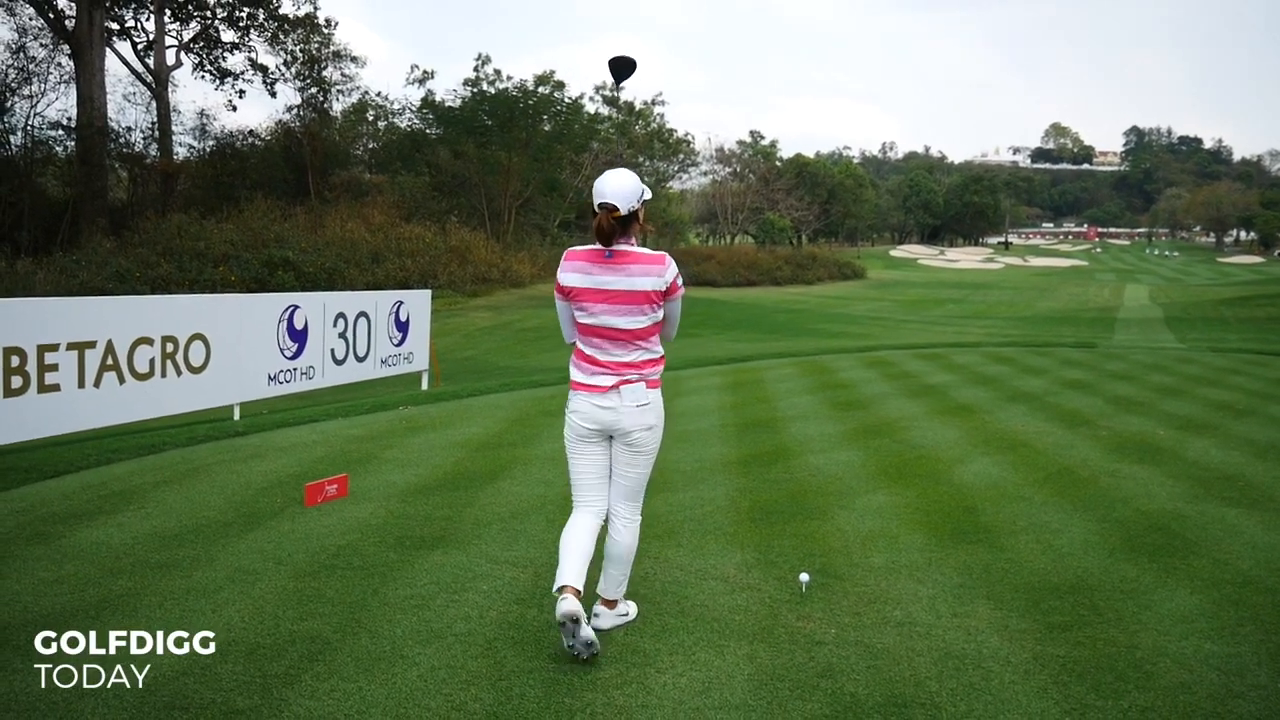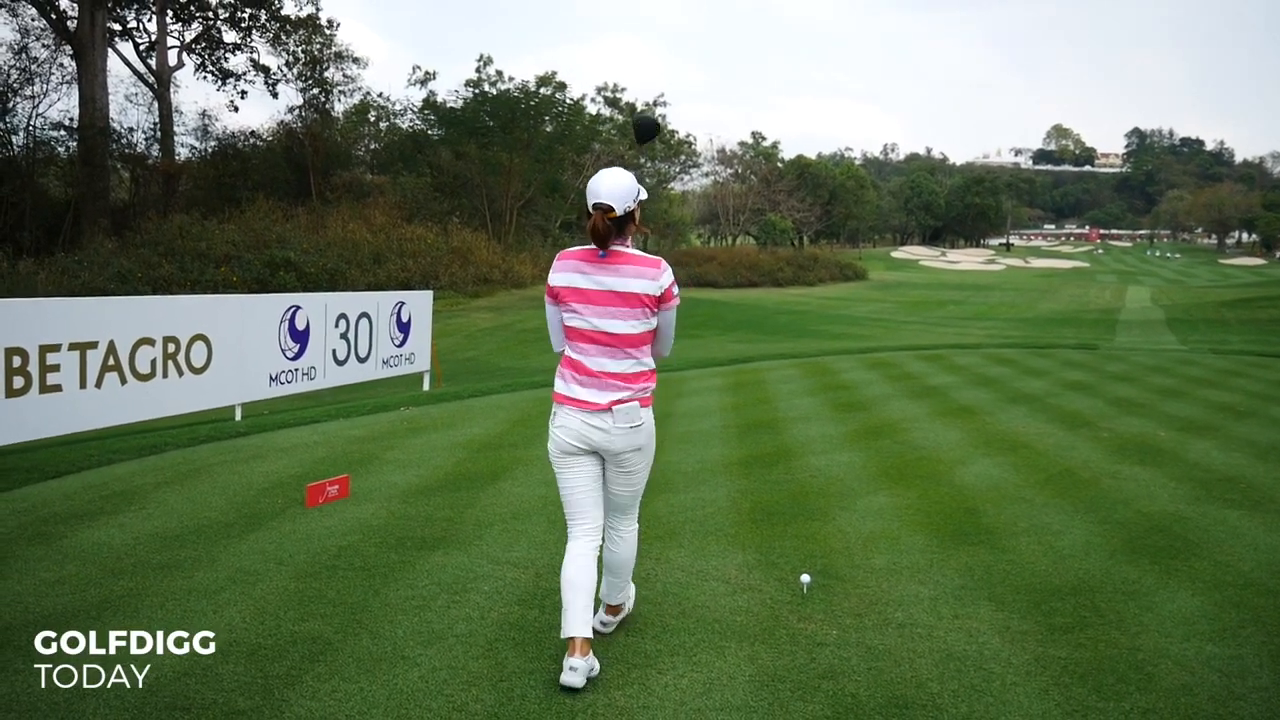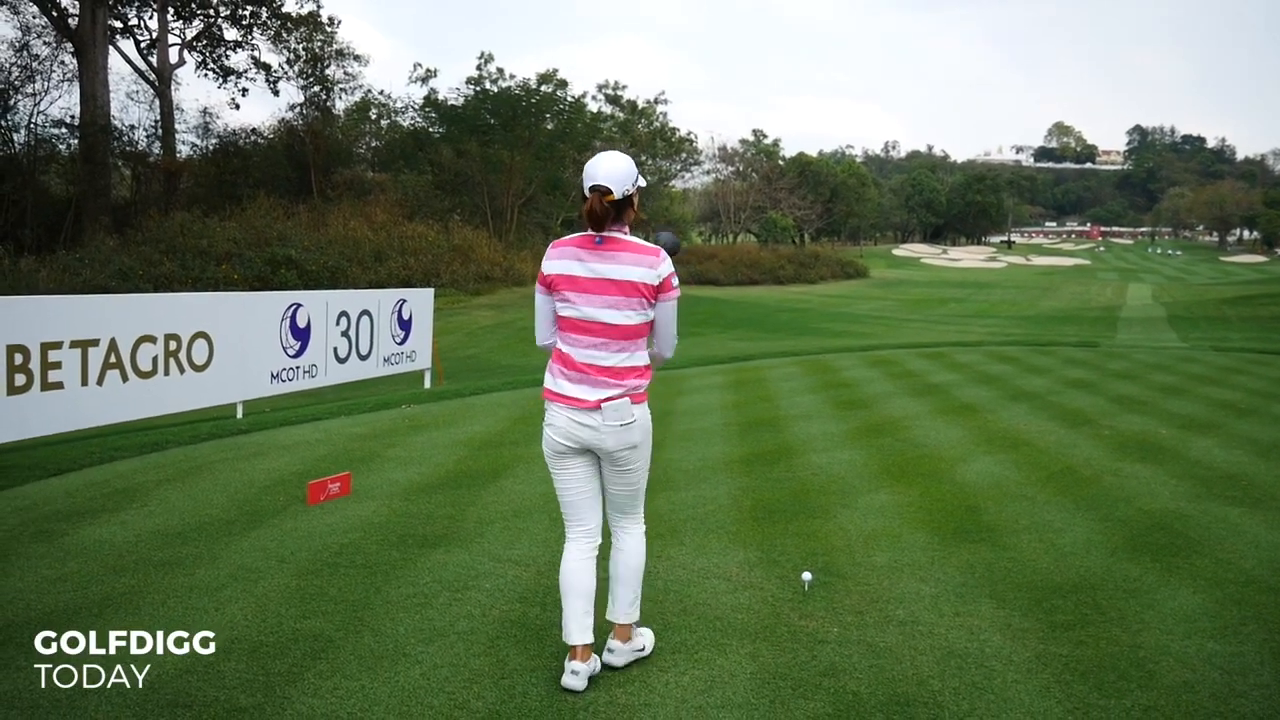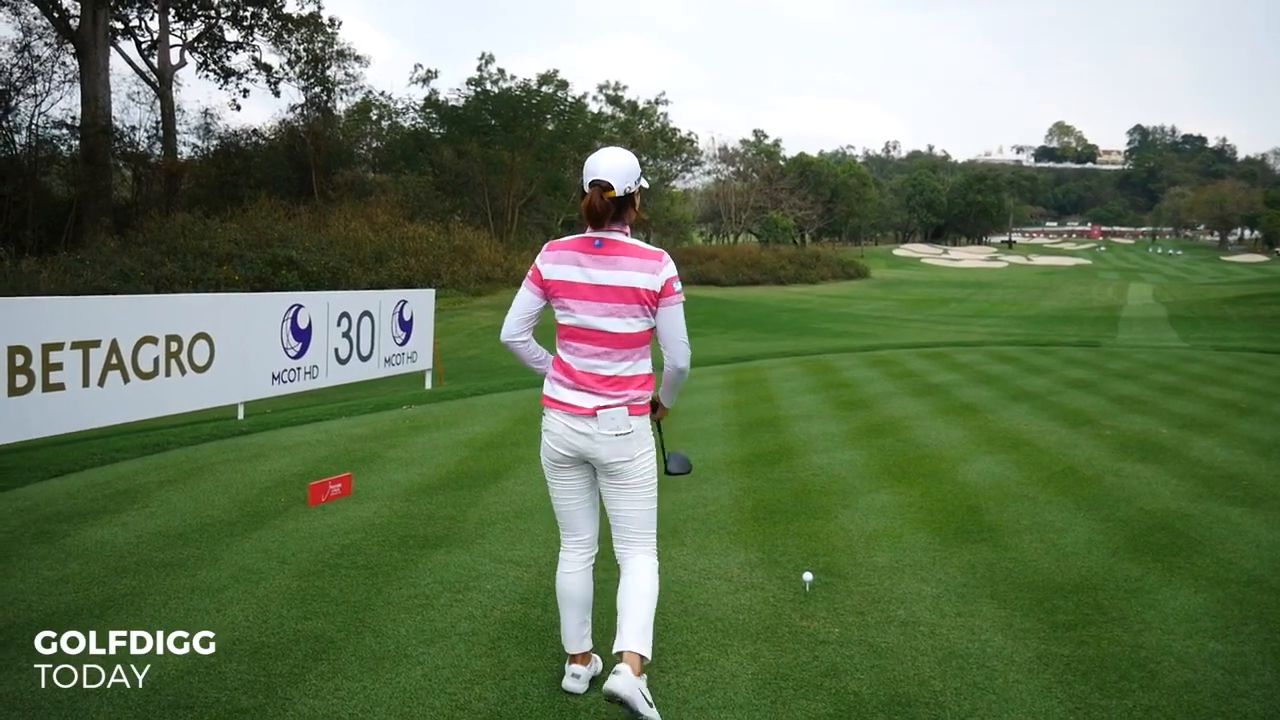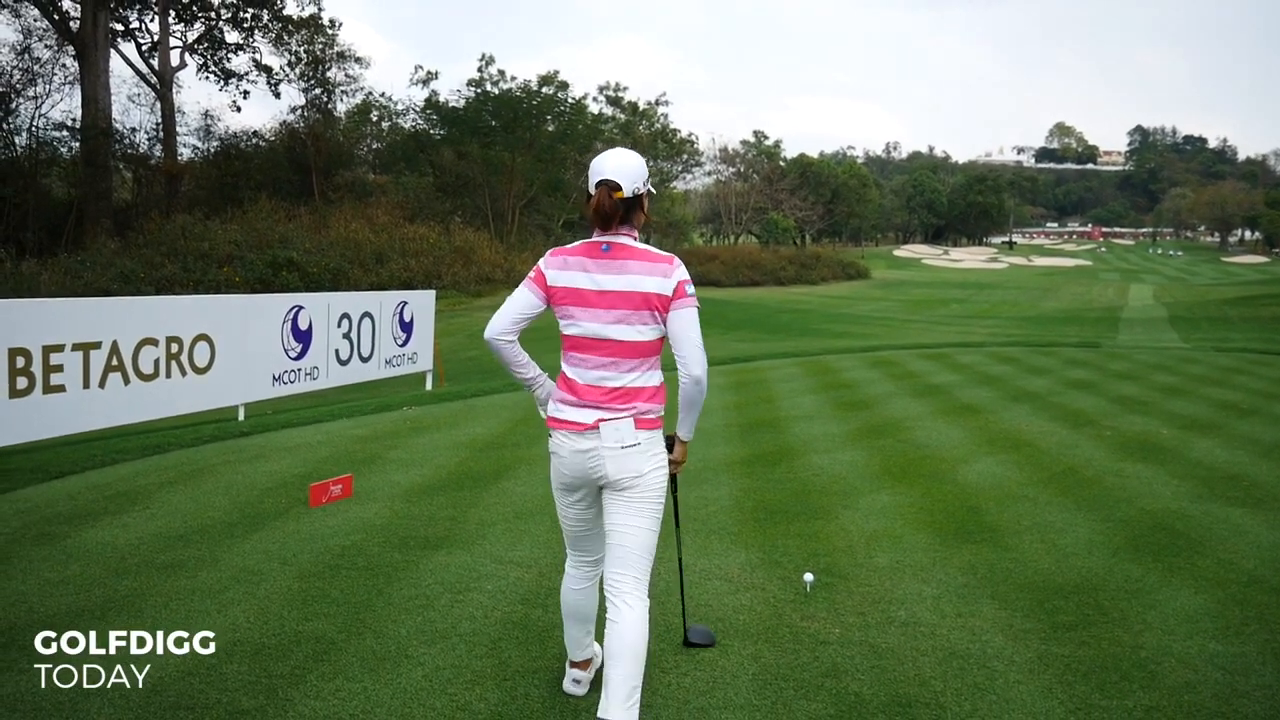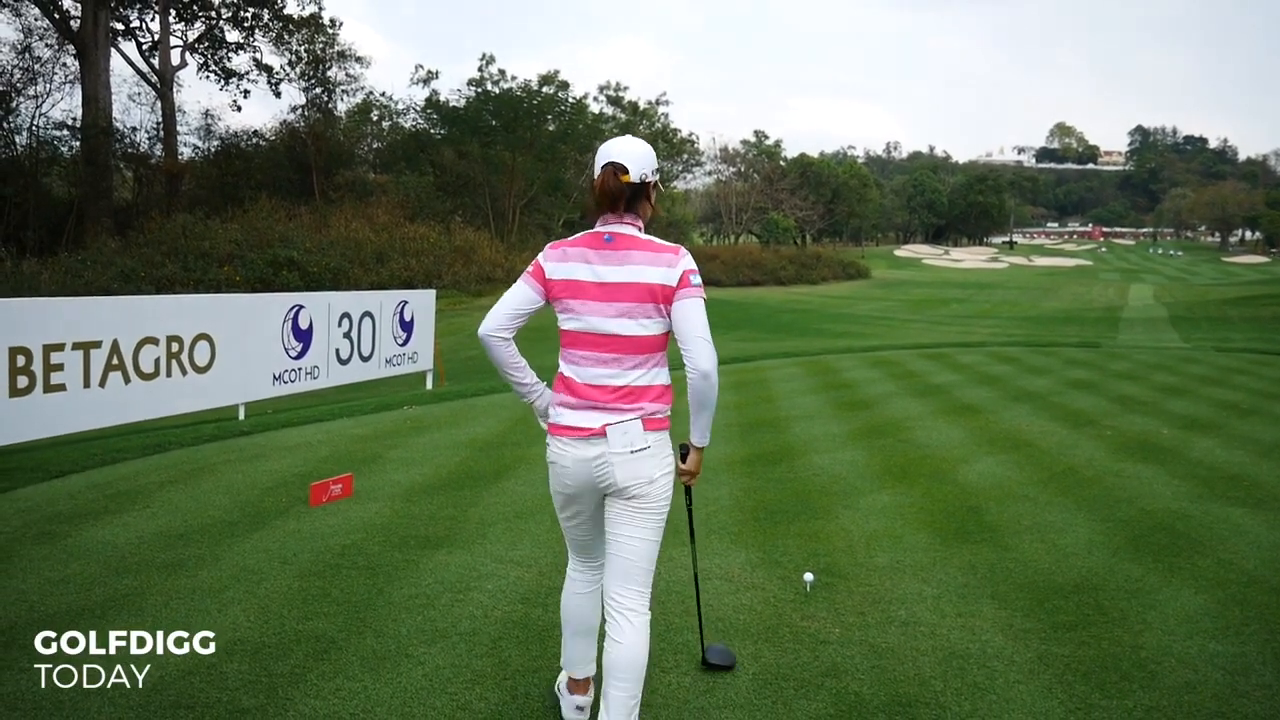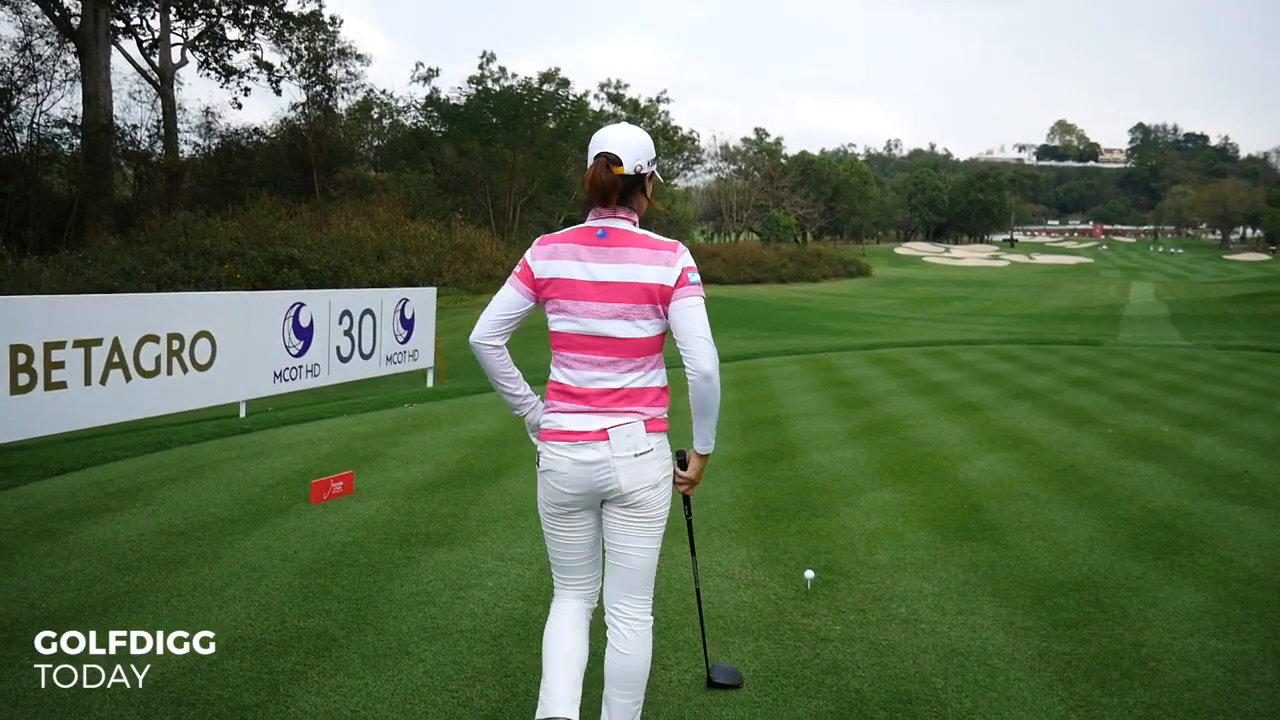
dt=0.2s
person 1, frame 1
left shoulder: (570, 263)
right shoulder: (661, 267)
left elbow: (570, 333)
right elbow: (667, 332)
left hip: (585, 404)
right hip: (639, 404)
left knee: (586, 509)
right knee: (625, 511)
left ankle: (569, 599)
right ankle: (608, 605)
person 1, frame 2
left shoulder: (563, 265)
right shoulder: (656, 273)
left elbow: (560, 344)
right elbow: (663, 349)
left hip: (571, 419)
right hip: (629, 420)
left knee: (582, 534)
right knee: (623, 522)
left ankle: (577, 652)
right ankle: (613, 606)
person 1, frame 3
left shoulder: (558, 254)
right shoulder: (655, 261)
left elbow: (546, 336)
right elbow: (665, 348)
left hip: (563, 416)
right hip: (624, 418)
left knee: (580, 537)
right knee: (628, 522)
left ankle: (578, 656)
right ankle: (624, 634)
person 1, frame 4
left shoulder: (554, 255)
right shoulder: (656, 265)
left elbow: (512, 334)
right elbow: (679, 359)
left wrist: (557, 376)
right wrist: (664, 402)
left hip: (561, 425)
right hip: (624, 428)
left knee: (576, 548)
right knee: (639, 554)
left ankle: (578, 661)
right ankle: (631, 672)
person 1, frame 5
left shoulder: (558, 263)
right shoulder: (667, 270)
left elbow: (497, 333)
right elbow: (693, 371)
left wrist: (547, 394)
right wrist: (683, 436)
left hip: (569, 444)
right hip: (634, 447)
left knee: (582, 561)
right knee: (628, 591)
left ankle: (580, 665)
person 1, frame 6
left shoulder: (558, 256)
right shoulder: (673, 261)
left elbow: (493, 331)
right elbow: (703, 366)
left wrist: (544, 404)
right wrist: (698, 445)
left hip: (570, 448)
right hip: (640, 450)
left knee: (583, 569)
right knee: (627, 602)
person 1, frame 7
left shoulder: (547, 252)
right shoulder: (670, 258)
left elbow: (484, 338)
right elbow: (703, 367)
left wrist: (534, 416)
right wrist: (702, 452)
left hip: (564, 455)
right hip: (637, 455)
left knee: (570, 600)
right knee: (629, 612)
